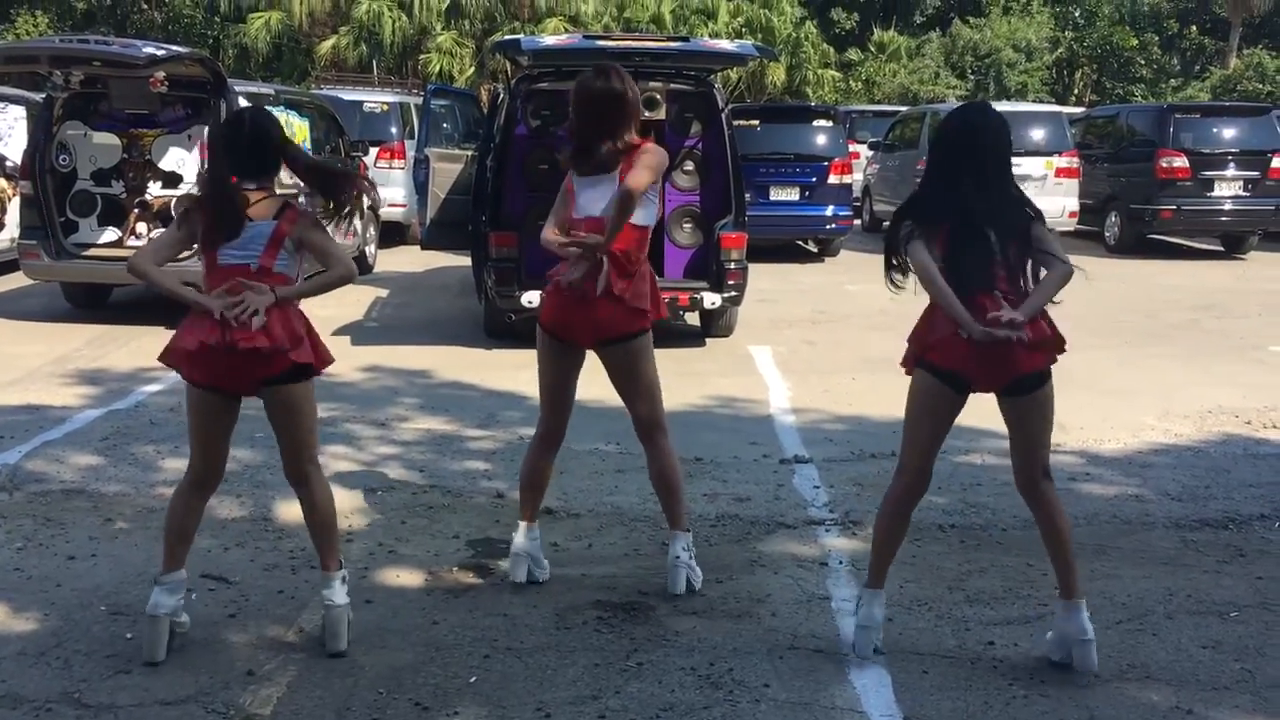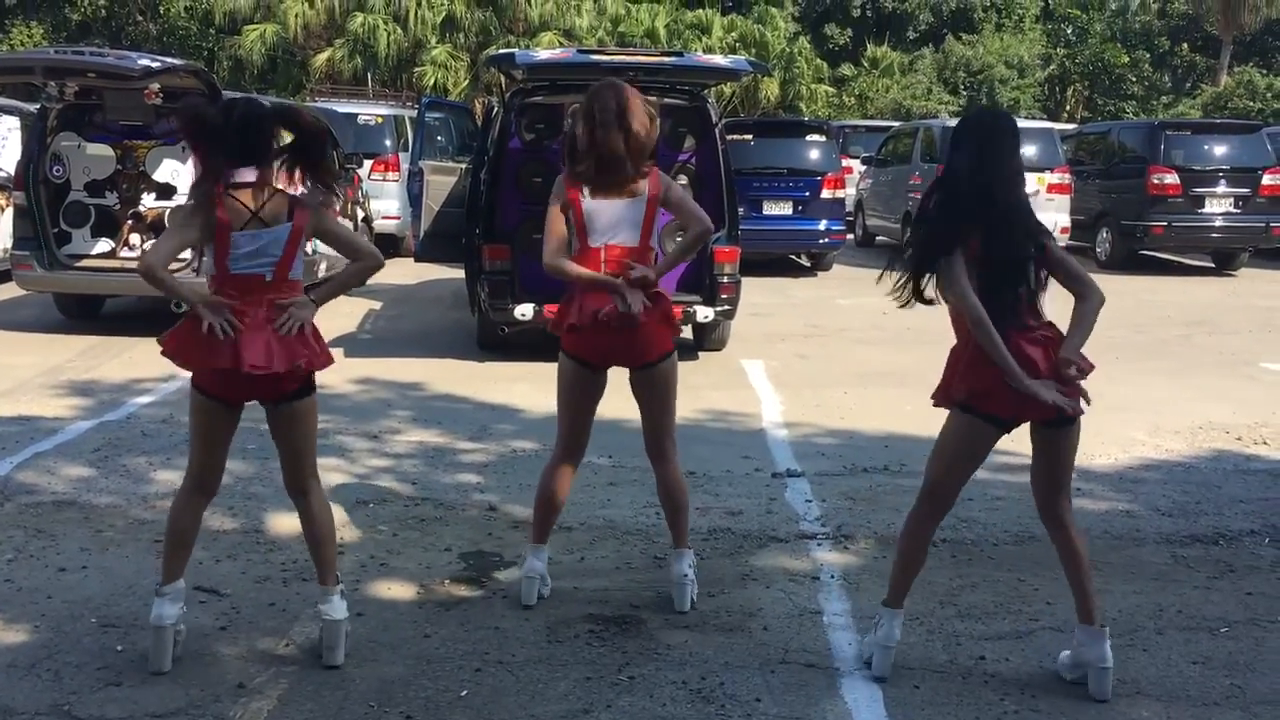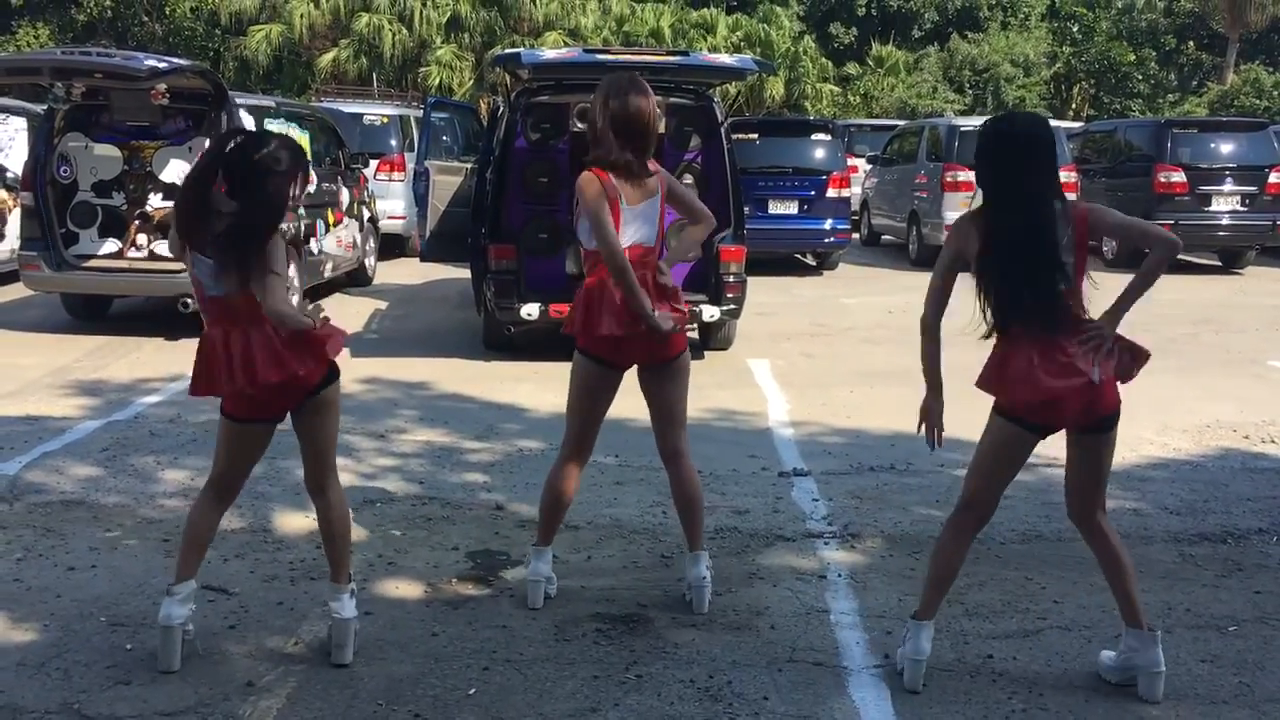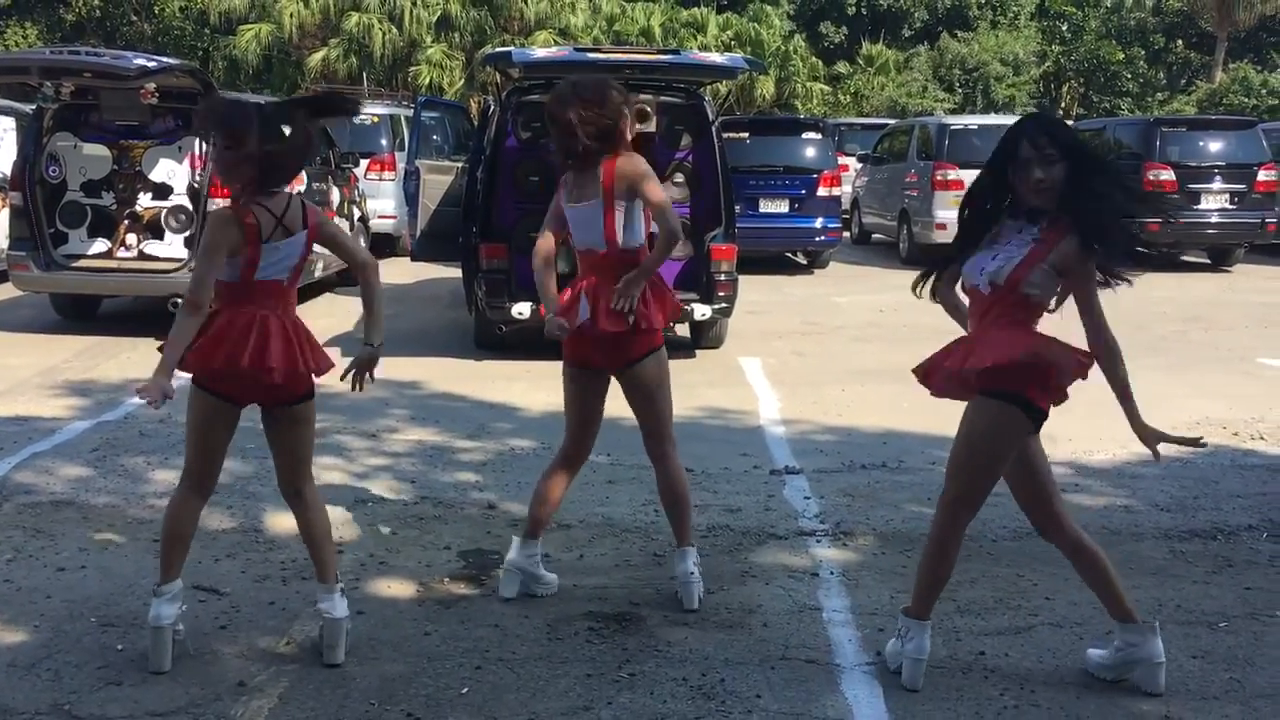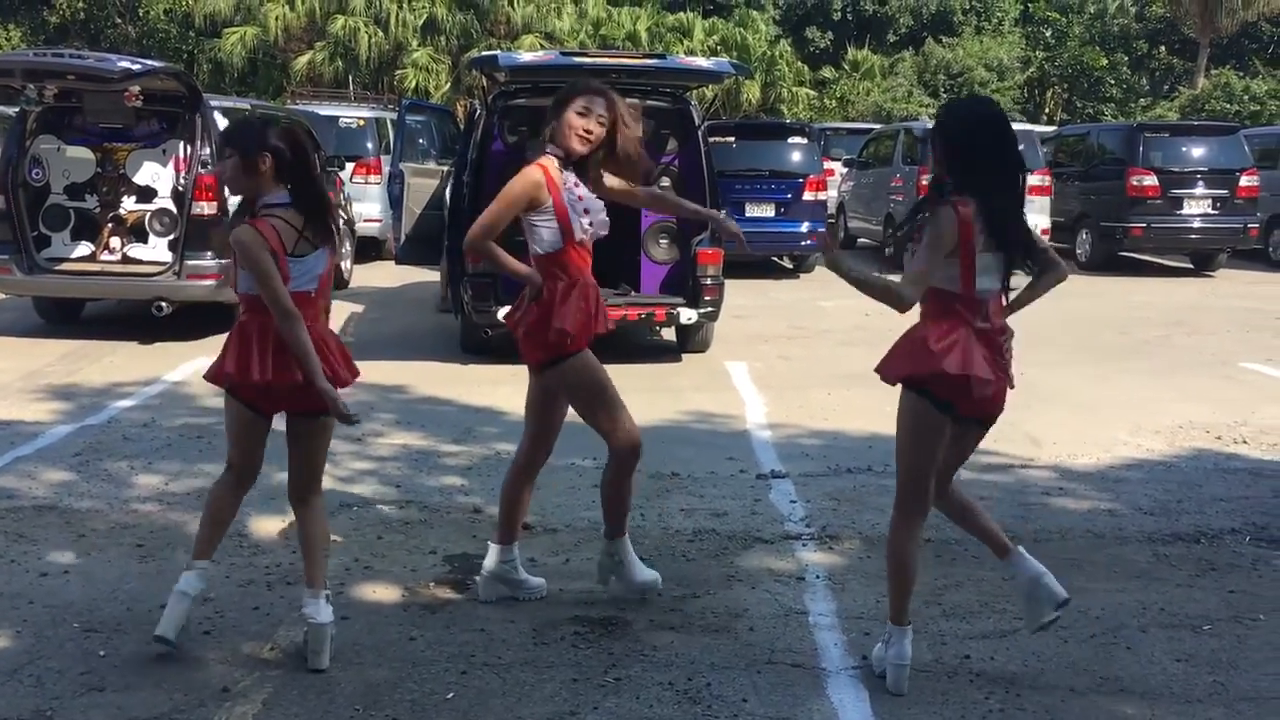
dt=0.4s
person 1, frame 1
left shoulder: (924, 214)
right shoulder: (1016, 210)
left elbow: (925, 270)
right elbow: (1061, 268)
left wrist: (972, 328)
right wrist: (1019, 317)
left hip: (953, 345)
right hip: (1020, 346)
left knee: (908, 481)
right knee: (1037, 484)
left ankle: (870, 605)
right ankle: (1073, 615)
person 1, frame 2
left shoulder: (948, 227)
right shoulder: (1025, 222)
left elbow: (970, 308)
right elbow: (1091, 293)
left wrist: (1021, 381)
right wrist: (1065, 357)
left hip: (991, 381)
right hip: (1051, 375)
left knee: (932, 504)
right knee: (1056, 511)
left ankle: (888, 624)
right ankle: (1092, 640)
person 1, frame 3
left shoulder: (976, 228)
right shoulder: (1079, 218)
left elbow: (931, 314)
right elbow: (1166, 247)
left wrist: (934, 388)
right wrist: (1114, 315)
left hip: (1031, 388)
right hip: (1092, 379)
left knee: (970, 512)
right knee: (1089, 517)
left ankle: (919, 635)
right ankle: (1142, 645)
person 1, frame 4
left shoulder: (1071, 240)
right shoulder: (985, 217)
left elbow: (1099, 335)
right elbow: (942, 283)
left wrist: (1135, 419)
right wrist: (978, 325)
left hip: (1015, 376)
right hip: (989, 373)
left knee: (952, 512)
right knee: (1053, 523)
left ankle: (912, 636)
right ankle: (1137, 641)
person 1, frame 5
left shoulder: (946, 211)
right shoulder: (1001, 211)
left elbow: (908, 296)
right elbow: (1052, 269)
left wrist: (841, 264)
left hip: (943, 364)
right hip: (987, 369)
left knee: (909, 508)
right knee: (939, 488)
left ankle: (897, 642)
right ankle: (1026, 571)
person 2, frame 1
left shoulder: (202, 211)
right shoulder: (293, 215)
left elbow: (140, 263)
right elbow: (343, 269)
left wrist: (196, 300)
right wrist: (277, 297)
left hip: (211, 345)
right hip: (280, 345)
left knee: (200, 478)
right knee: (304, 473)
left ankle: (168, 592)
right ankle: (334, 587)
person 2, frame 2
left shoulder: (205, 207)
right shoulder: (301, 208)
left elbow: (152, 266)
right elbow: (369, 260)
left wrist: (200, 304)
right wrist: (313, 300)
left hip: (222, 351)
right hip: (286, 349)
left knee: (198, 486)
right knee: (304, 486)
left ankle: (167, 602)
right ankle: (332, 600)
person 2, frame 3
left shoulder: (191, 212)
right shoulder: (259, 233)
right elbow: (273, 309)
right wrist: (311, 323)
left hip: (238, 368)
right hip: (295, 359)
left knee: (219, 488)
right knee: (324, 483)
left ankle: (178, 600)
right ankle: (342, 599)
person 2, frame 4
left shoulder: (228, 222)
right shoulder: (303, 211)
left elbow: (197, 304)
right elbow: (365, 266)
left wrist: (167, 367)
right wrist: (371, 339)
left hip: (228, 354)
right hip: (286, 350)
left knee: (194, 486)
right knee: (299, 486)
left ankle: (166, 601)
right ankle: (333, 598)
person 2, frame 5
left shoulder: (250, 235)
right shoulder: (322, 219)
left elbow: (285, 314)
left wrist: (322, 387)
left hip: (260, 361)
right hip: (314, 356)
left knee: (237, 475)
right knee: (307, 491)
left ankle: (193, 577)
right ankle: (317, 603)
person 3, frame 1
left shoulder: (575, 165)
right shoulder: (648, 155)
left elbow: (550, 238)
right elbow: (636, 188)
left wrist: (581, 248)
right wrist: (605, 243)
left hip: (562, 303)
right hip: (618, 305)
left knee: (549, 430)
right knee: (653, 432)
left ankle: (525, 541)
right ankle: (680, 549)
person 3, frame 2
left shoulder: (568, 184)
right shoulder: (653, 181)
left elbow: (553, 259)
right elbow: (703, 228)
left wrist: (606, 282)
right wrist: (659, 270)
left hip: (587, 325)
right hip: (648, 325)
left knee: (566, 452)
right knee: (663, 451)
left ankle: (535, 561)
right ankle: (683, 563)
person 3, frame 3
left shoulder: (591, 181)
right shoulder: (656, 174)
left elbow: (615, 257)
right elbow: (703, 219)
left wrist: (644, 318)
right wrist: (667, 264)
left hip: (607, 322)
right hip: (661, 313)
left knee: (574, 451)
right knee: (675, 451)
left ankle: (539, 563)
right ankle: (698, 567)
person 3, frame 4
left shoulder: (570, 179)
right shoulder: (627, 164)
left elbow: (543, 249)
right elbow: (670, 229)
left wrist: (551, 308)
right wrist: (640, 282)
left hip: (582, 318)
right hip: (626, 319)
left knee: (574, 449)
right knee: (663, 448)
left ankle: (524, 556)
right ankle: (687, 566)
person 3, frame 5
left shoulder: (589, 177)
right shoulder: (536, 177)
left elbow: (646, 196)
right elbow: (475, 240)
left wrist: (709, 216)
right wrist: (527, 274)
left hip: (564, 323)
right hip: (553, 322)
left knee: (535, 449)
right knee: (625, 440)
left ankle: (500, 564)
right ankle: (616, 553)
